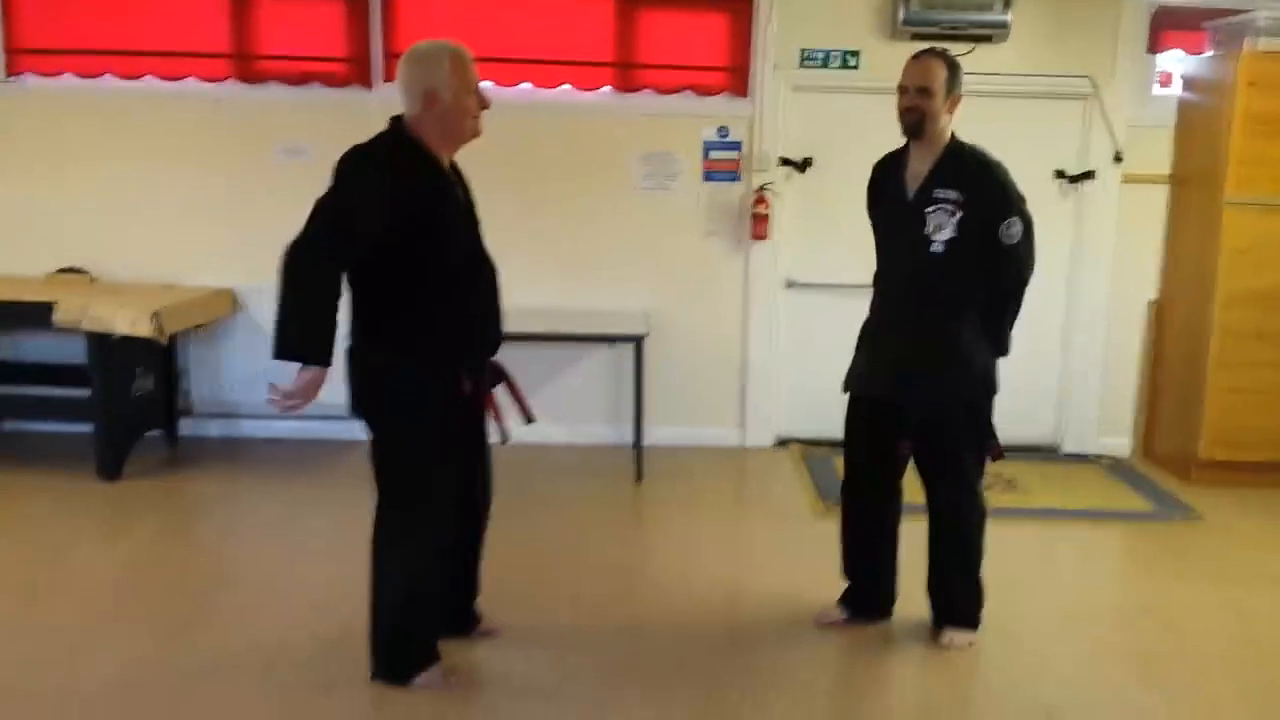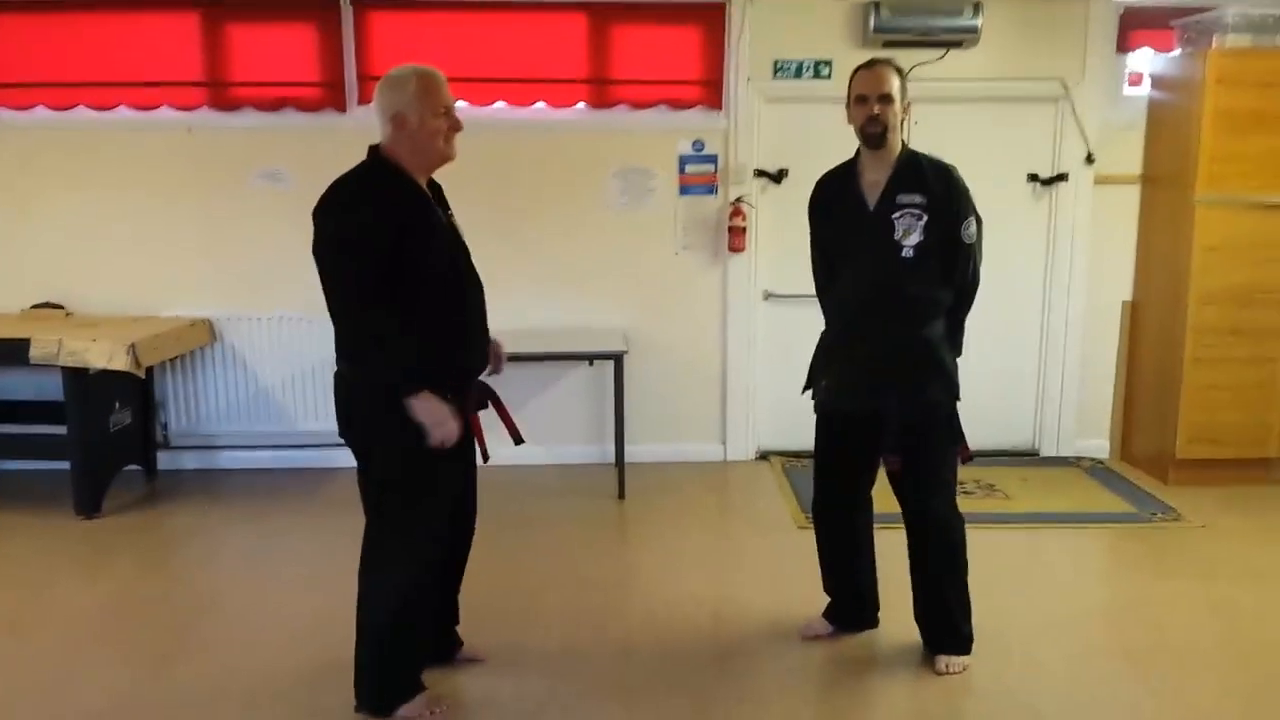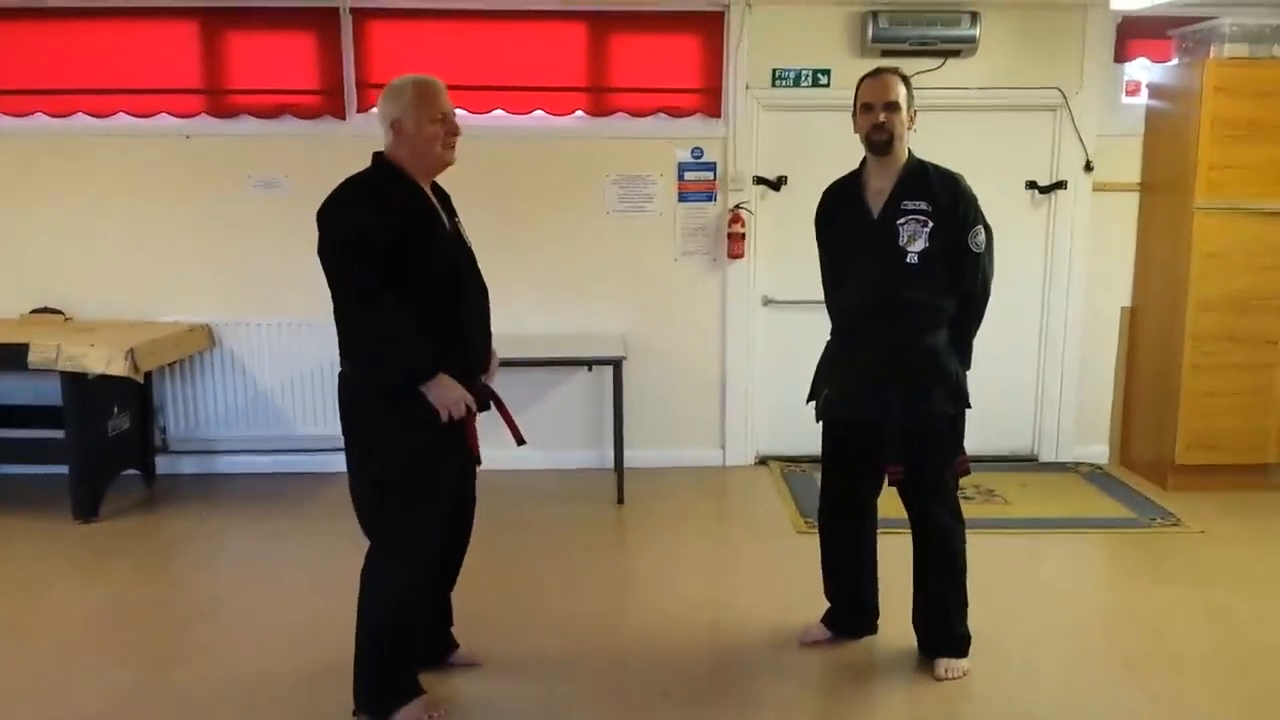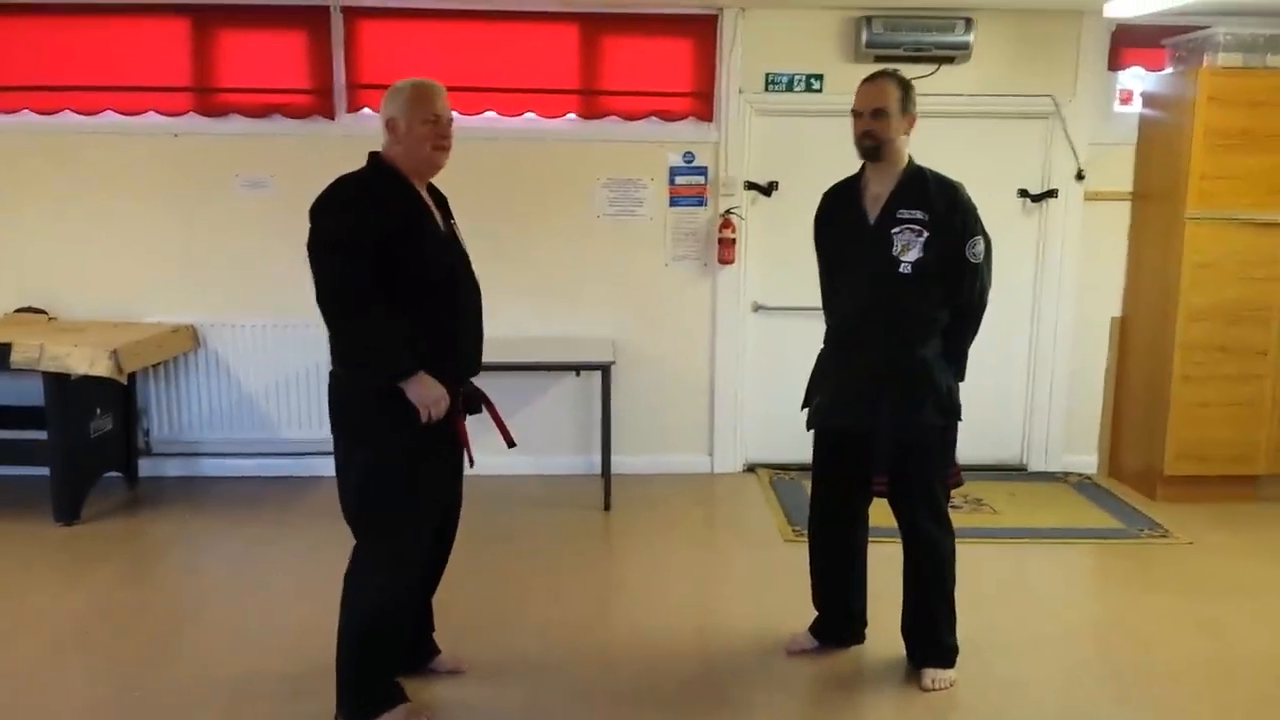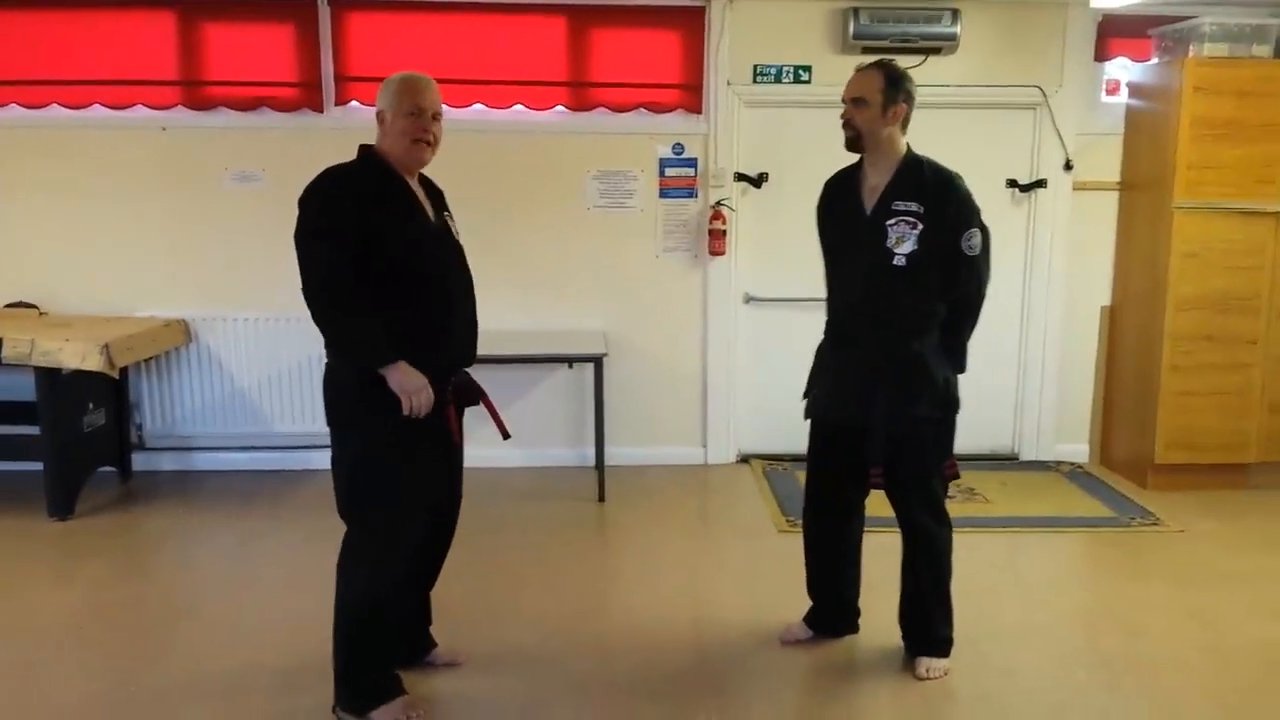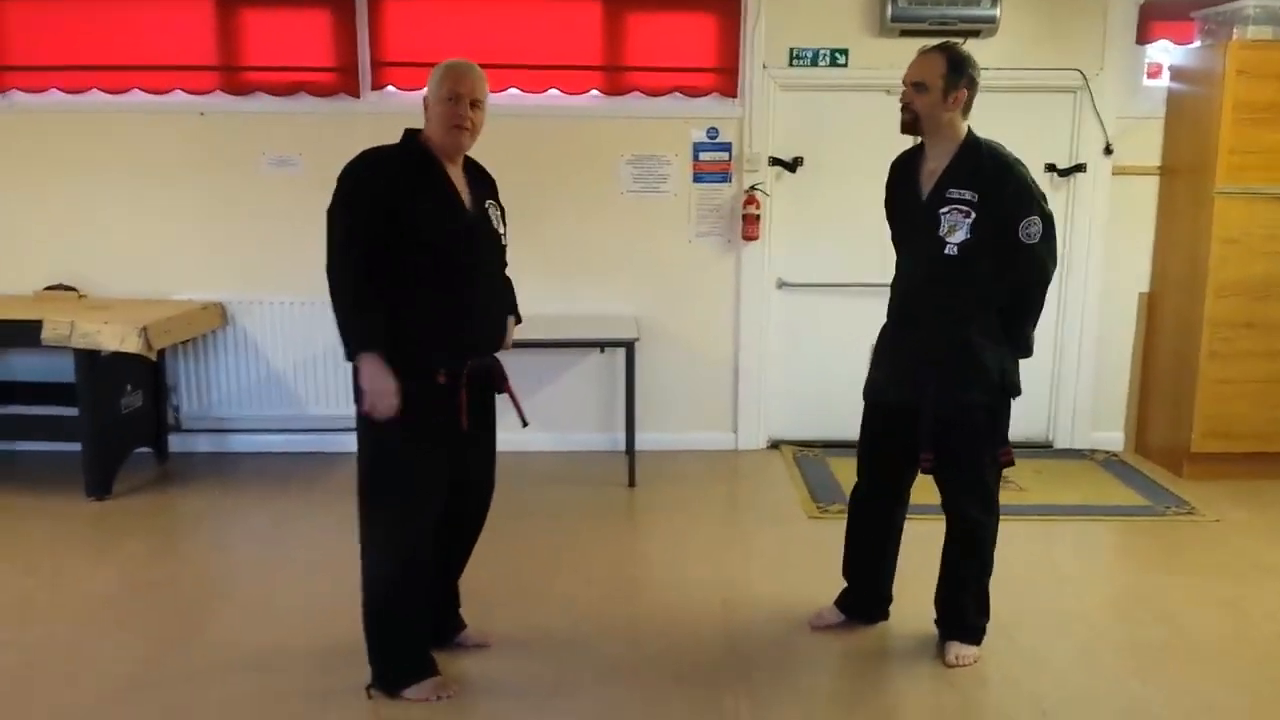
dt=0.4s
person 1, frame 1
left shoulder: (434, 166)
right shoulder: (378, 170)
right elbow: (316, 256)
right wrist: (311, 359)
left hip: (452, 373)
right hip: (408, 379)
left knee: (465, 496)
right knee: (417, 509)
left ankle: (451, 611)
right ankle: (401, 653)
person 1, frame 2
left shoulder: (423, 192)
right shoulder: (357, 201)
right elbow: (361, 314)
left wrist: (478, 340)
right wrist: (415, 395)
left hip: (443, 396)
right hip: (401, 407)
left knee: (451, 523)
right knee: (403, 538)
left ankle: (435, 637)
person 1, frame 3
left shoulder: (431, 197)
right shoulder: (360, 204)
right elbow: (367, 310)
left wrist: (475, 351)
right wrist: (430, 376)
left hip: (444, 395)
right hip: (394, 403)
left knee: (447, 525)
right knee: (404, 538)
left ankle: (429, 639)
person 1, frame 4
left shoulder: (430, 199)
right shoulder: (353, 201)
right elbow: (347, 305)
left wrist: (456, 364)
right wrist: (408, 376)
left hip: (435, 397)
right hip: (382, 403)
left knee: (431, 531)
right knee: (390, 540)
left ankle: (410, 645)
person 1, frame 5
left shoulder: (428, 194)
right shoulder: (340, 192)
right elbow: (330, 294)
left wrist: (449, 356)
right wrist: (391, 365)
left hip: (434, 390)
right hip: (377, 394)
left knee: (431, 521)
right knee: (382, 531)
left ankle: (406, 637)
person 1, frame 6
left shoulder: (480, 182)
right shoulder: (377, 173)
right elbow: (349, 272)
left wrist: (505, 316)
right wrist: (369, 358)
left hip: (468, 376)
right hip: (403, 377)
left knee: (464, 505)
right knee: (401, 515)
left ankle: (437, 619)
right ankle: (397, 663)
person 2, frame 1
left shoulder: (985, 179)
right shoulder: (884, 175)
left elbow: (1014, 268)
left wrist: (979, 344)
right wrist: (892, 326)
left hip: (955, 364)
right hip: (884, 353)
left knee: (953, 492)
right knee: (865, 480)
left ankle: (957, 611)
right ankle: (867, 596)
person 2, frame 2
left shoulder: (940, 183)
right shoulder: (829, 191)
left elbow: (963, 278)
left wrist: (932, 343)
right wrist: (851, 337)
left hip: (921, 371)
right hip: (847, 366)
left knee: (931, 504)
right knee: (836, 496)
left ankle: (948, 633)
right ankle: (851, 607)
person 2, frame 3
left shoulder: (947, 192)
right shoulder: (836, 200)
left elbow: (974, 285)
left wrist: (940, 354)
right wrist: (857, 346)
left hip: (928, 381)
right hip: (852, 375)
left knee: (934, 512)
right knee: (843, 504)
left ankle: (945, 638)
right ankle: (850, 613)
person 2, frame 4
left shoulder: (946, 200)
right shoulder: (835, 203)
left elbow: (970, 296)
left wrist: (934, 366)
right wrist: (852, 355)
left hip: (919, 391)
right hip: (844, 382)
left knee: (924, 522)
right knee: (833, 513)
left ankle: (932, 648)
right ankle: (838, 623)
person 2, frame 5
left shoulder: (942, 191)
right shoulder: (837, 191)
left elbow: (969, 287)
left wrist: (933, 358)
right wrist: (851, 347)
left hip: (917, 383)
right hip: (842, 373)
left knee: (922, 514)
right knee: (828, 502)
left ankle: (928, 638)
right ankle: (832, 613)
person 2, frame 6
left shoulder: (1002, 174)
right shoulder: (903, 170)
left elbow: (1035, 268)
left wrist: (1000, 345)
right wrist: (913, 329)
left hip: (973, 367)
right hip: (902, 354)
left knee: (969, 502)
right knee: (877, 484)
left ankle: (962, 624)
right ankle: (863, 598)
